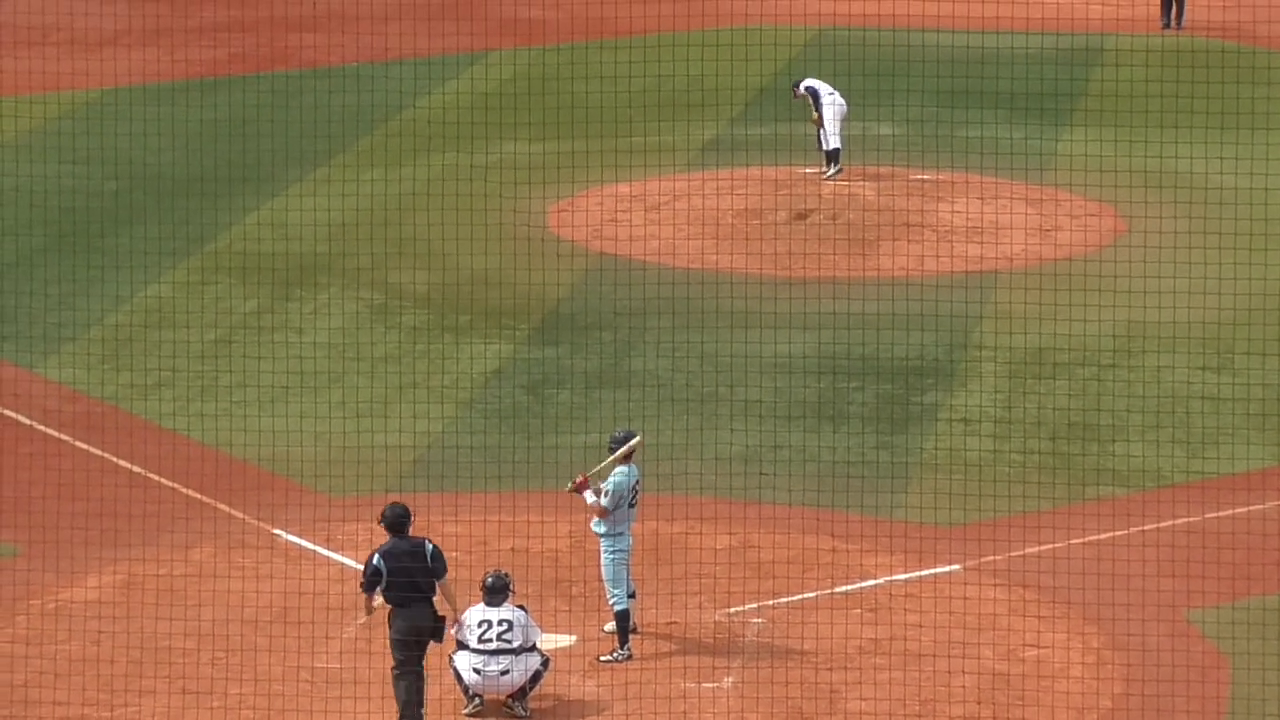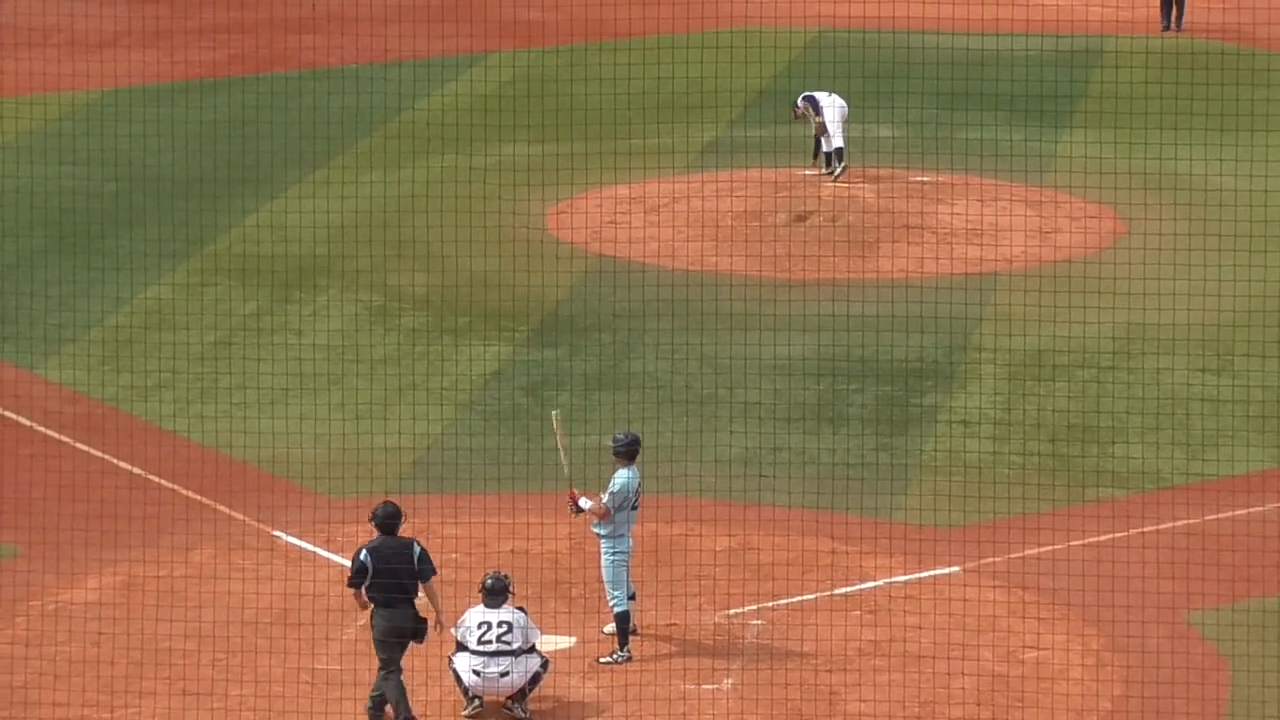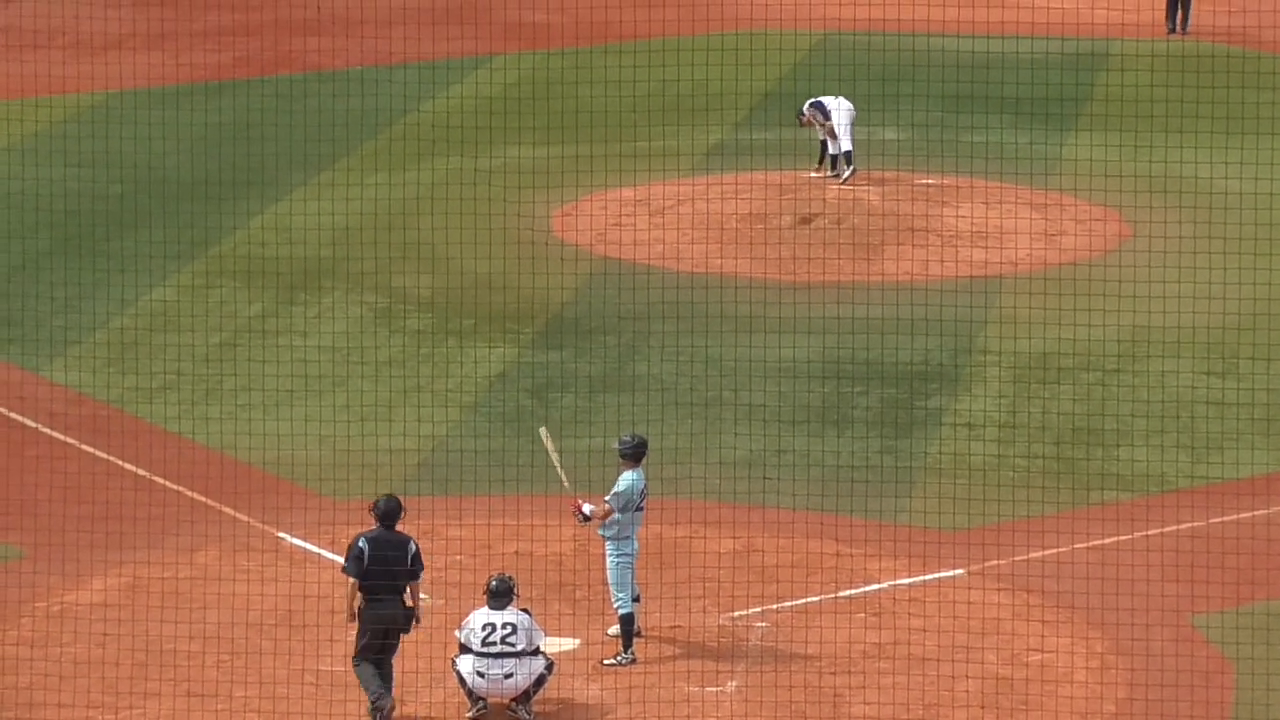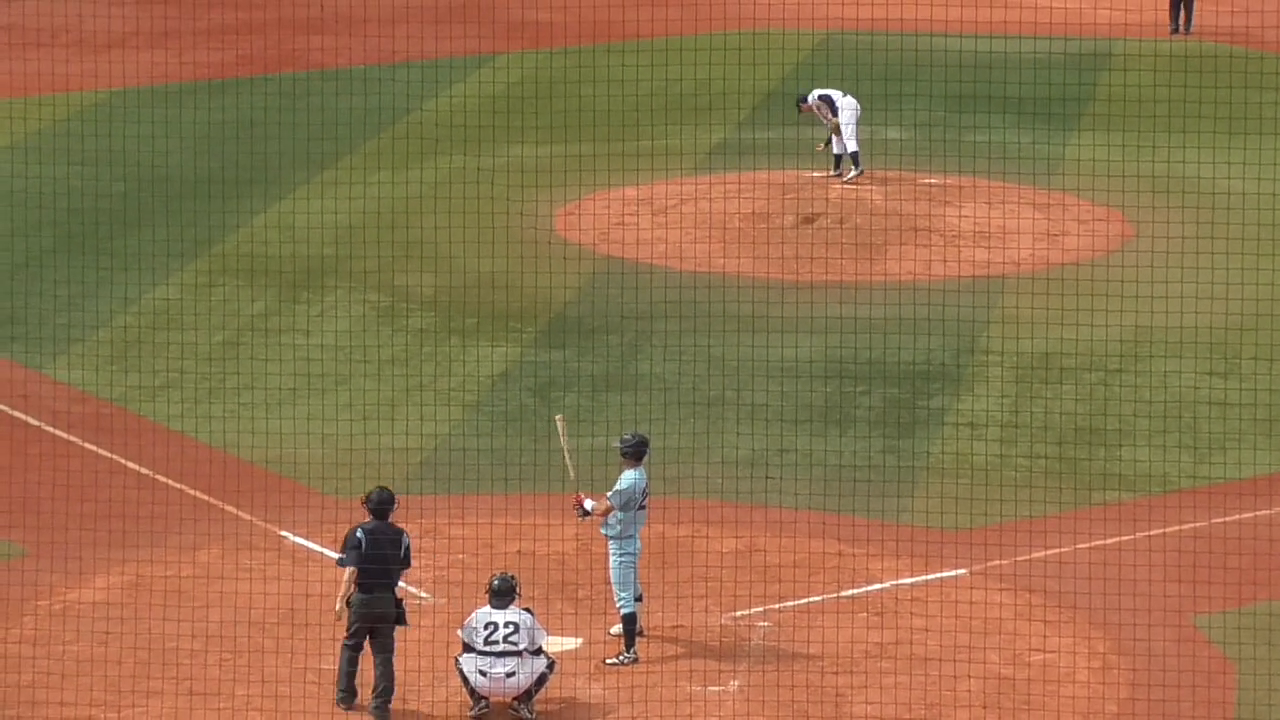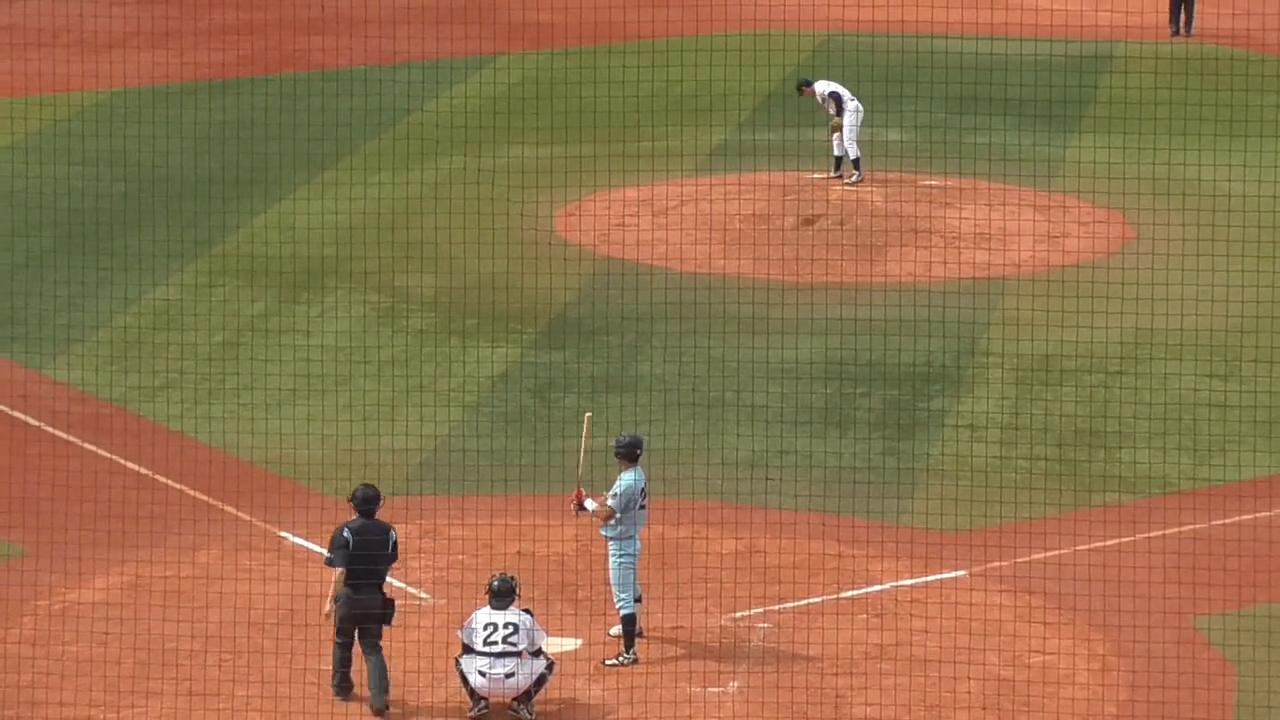
dt=0.2s
person 1, frame 1
left shoulder: (618, 478)
right shoulder: (631, 471)
left elbow: (601, 511)
right elbow: (605, 493)
left wrist: (585, 490)
right wrist: (586, 488)
left hip: (612, 539)
right hip: (622, 536)
left knee: (616, 593)
right knee: (625, 583)
left ankle: (624, 648)
right ankle: (628, 622)
person 1, frame 2
left shoulder: (622, 480)
right shoulder: (631, 474)
left elbow: (602, 512)
right elbow: (608, 503)
left wrist: (580, 500)
right wrist: (583, 505)
left hip: (613, 541)
right hip: (622, 538)
left knee: (616, 595)
right knee: (625, 584)
left ankle: (623, 650)
right ankle: (627, 624)
person 1, frame 3
left shoulder: (628, 482)
right shoulder: (635, 476)
left elbow: (603, 513)
right elbow: (612, 506)
left wrist: (584, 507)
right wrist: (588, 513)
left hip: (619, 544)
right hip: (626, 540)
left knee: (621, 597)
right knee: (629, 587)
left ankle: (627, 652)
right ankle: (631, 626)
person 1, frame 4
left shoulder: (629, 481)
right shoulder: (637, 475)
left elbow: (603, 510)
right elbow: (613, 501)
left wrist: (585, 502)
right wrist: (588, 508)
left hip: (622, 543)
right hip: (630, 539)
left knee: (624, 597)
right knee: (632, 586)
left ankle: (629, 651)
right ankle: (633, 625)
person 1, frame 5
left shoulder: (626, 482)
right shoulder: (637, 475)
left elbow: (606, 515)
right elbow: (612, 501)
left wrist: (585, 501)
right wrist: (586, 503)
left hip: (621, 544)
right hip: (632, 540)
left knee: (623, 597)
right knee: (631, 588)
left ankle: (629, 653)
right ankle: (633, 626)
person 2, frame 1
left shoulder: (379, 555)
right shoulder: (427, 546)
left elbow: (369, 592)
right elbow: (443, 582)
left wrist: (368, 606)
right wrist: (454, 610)
left hip: (402, 616)
right hip: (427, 613)
left knee: (404, 670)
right knee: (415, 666)
person 2, frame 2
left shoulder: (366, 552)
right shoulder: (414, 547)
left elbow: (357, 588)
right elbow: (428, 585)
left wrist: (362, 602)
right wrist: (438, 613)
left hip: (384, 615)
right hip: (408, 614)
left knee: (389, 671)
right knee: (392, 664)
person 2, frame 3
left shoulder: (362, 541)
right shoulder: (408, 543)
left elbow: (354, 580)
right elbow: (414, 581)
left wrist: (350, 607)
right wrist: (416, 607)
left hip: (371, 607)
right hip: (396, 607)
left knee: (363, 659)
right knee: (385, 658)
left ankle: (382, 700)
person 2, frame 4
left shoulder: (358, 533)
right shoulder: (400, 535)
left elbow: (351, 570)
left wrist: (341, 599)
left hip: (363, 598)
right hip: (388, 599)
left knee: (351, 646)
right knee: (384, 653)
left ankle: (345, 697)
person 2, frame 5
left shoulder: (345, 532)
right shoulder: (388, 531)
left elbow: (339, 571)
right elbow: (390, 563)
left wrist: (330, 601)
left hip: (349, 595)
right hip: (376, 595)
left knee: (343, 642)
right knee: (373, 647)
left ankle: (341, 688)
right ankle: (380, 696)
person 3, frame 1
left shoulder: (471, 613)
right shoulder: (519, 614)
left elbow: (461, 646)
right elbow: (531, 648)
left hip: (476, 681)
right hip: (510, 680)
left knee: (456, 657)
right knee: (542, 659)
left ankle: (473, 698)
right ankle: (516, 699)
person 3, frame 2
left shoulder: (471, 614)
right shoulder: (519, 615)
left elbow: (460, 648)
right elbow: (530, 650)
left hip: (476, 682)
right hip: (509, 682)
left knee: (455, 658)
right knee: (541, 660)
left ankle: (473, 699)
right ankle: (516, 701)
person 3, frame 3
left shoulder: (475, 616)
right shoulder: (523, 617)
left elbow: (464, 650)
right elbow: (534, 653)
left hip: (480, 684)
right hip: (513, 684)
left knee: (458, 661)
right knee: (546, 663)
left ankle: (478, 702)
right ankle: (520, 703)
person 3, frame 4
left shoulder: (477, 616)
right shoulder: (525, 617)
left elbow: (467, 650)
right elbow: (536, 652)
left hip: (482, 683)
right hip: (515, 683)
left knee: (462, 659)
right knee: (547, 662)
left ankle: (479, 701)
right ankle: (522, 702)
person 3, frame 5
left shoulder: (477, 616)
right shoulder: (525, 617)
left elbow: (467, 651)
right elbow: (536, 654)
left hip: (481, 684)
right hip: (514, 683)
left knee: (462, 660)
right knee: (546, 662)
left ankle: (479, 701)
right ankle: (521, 703)
